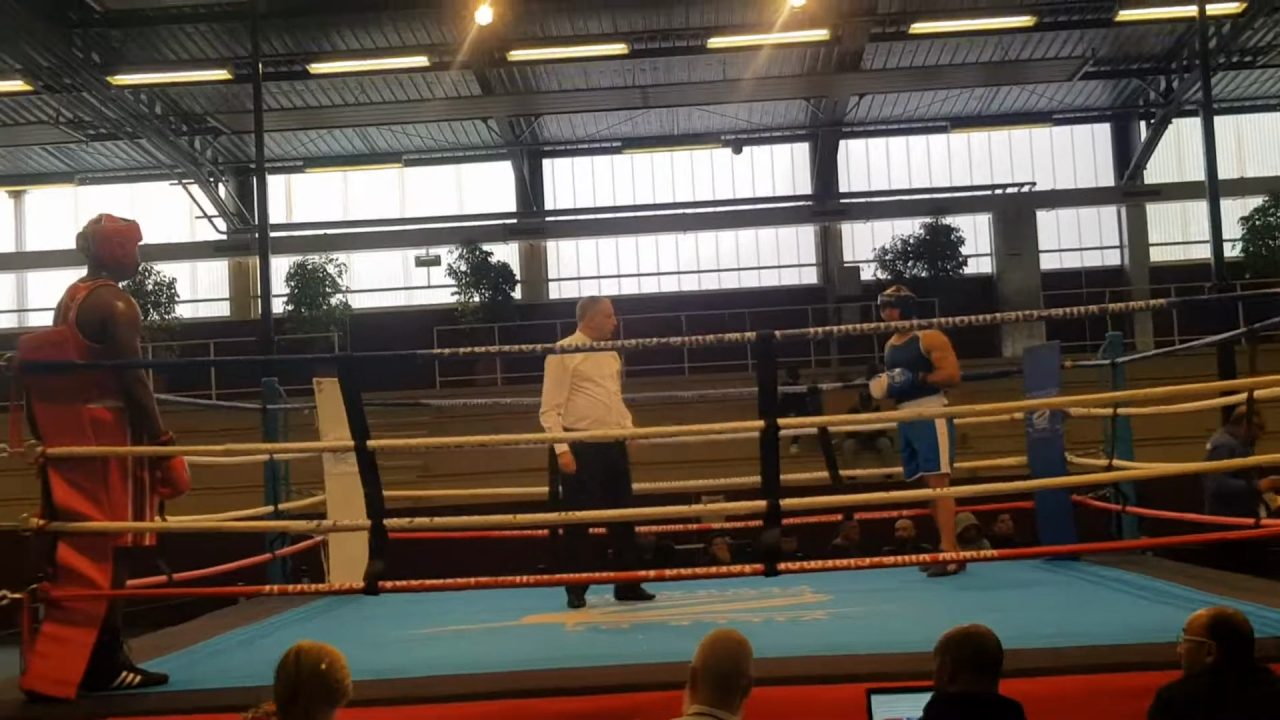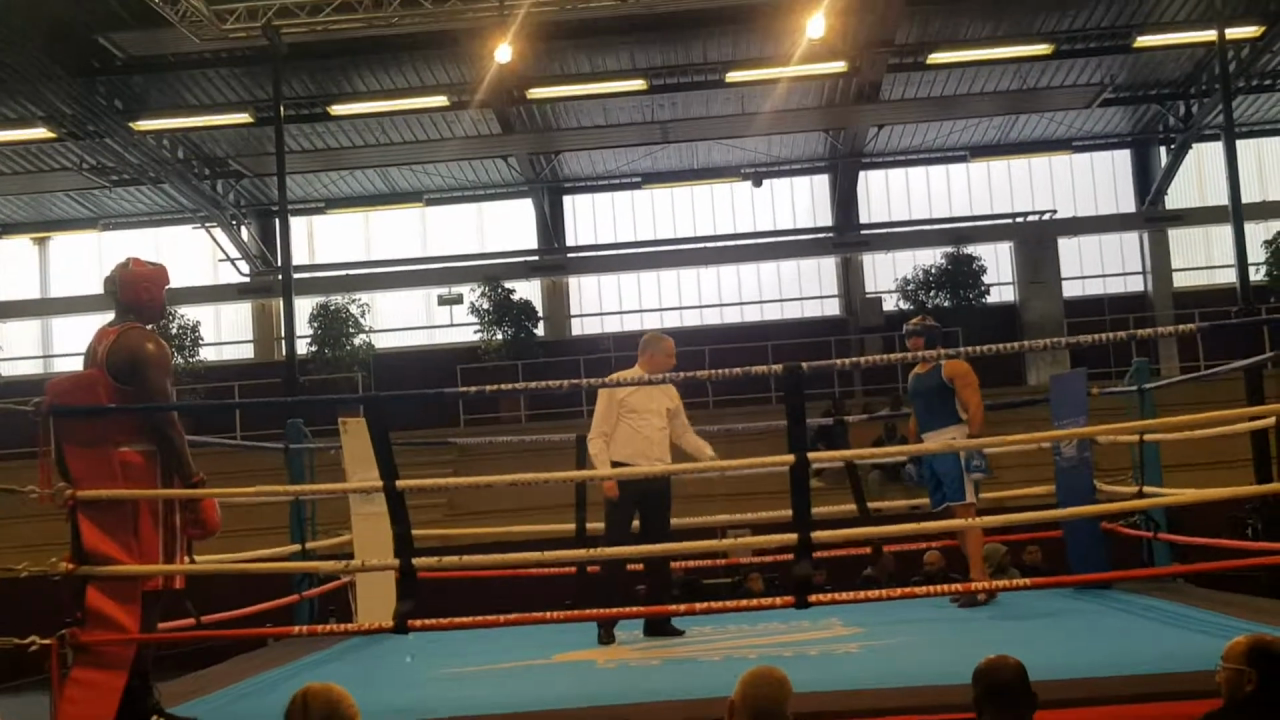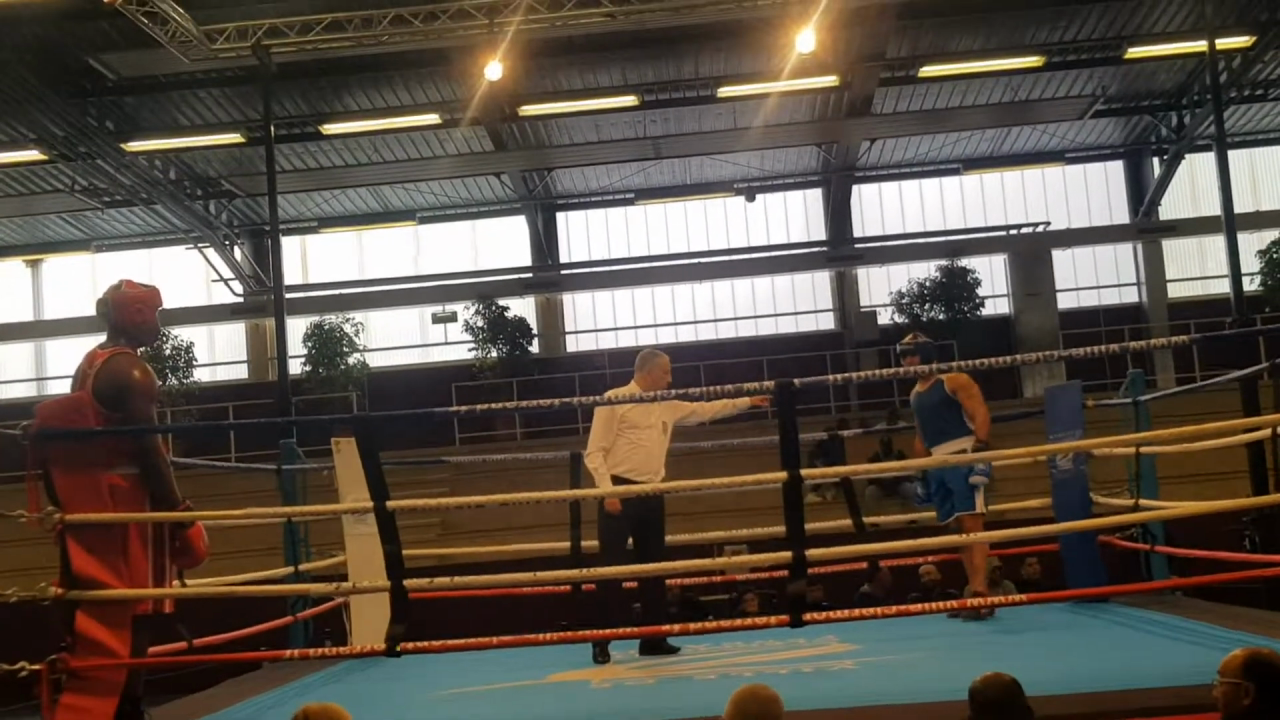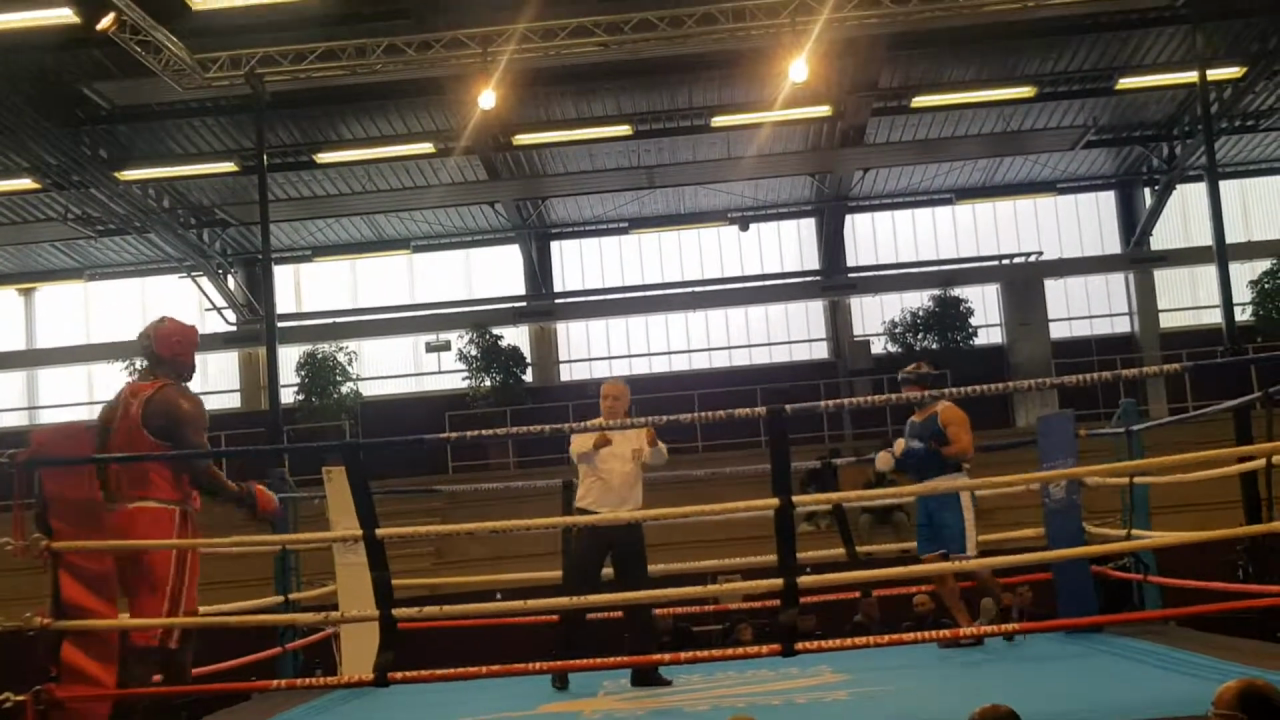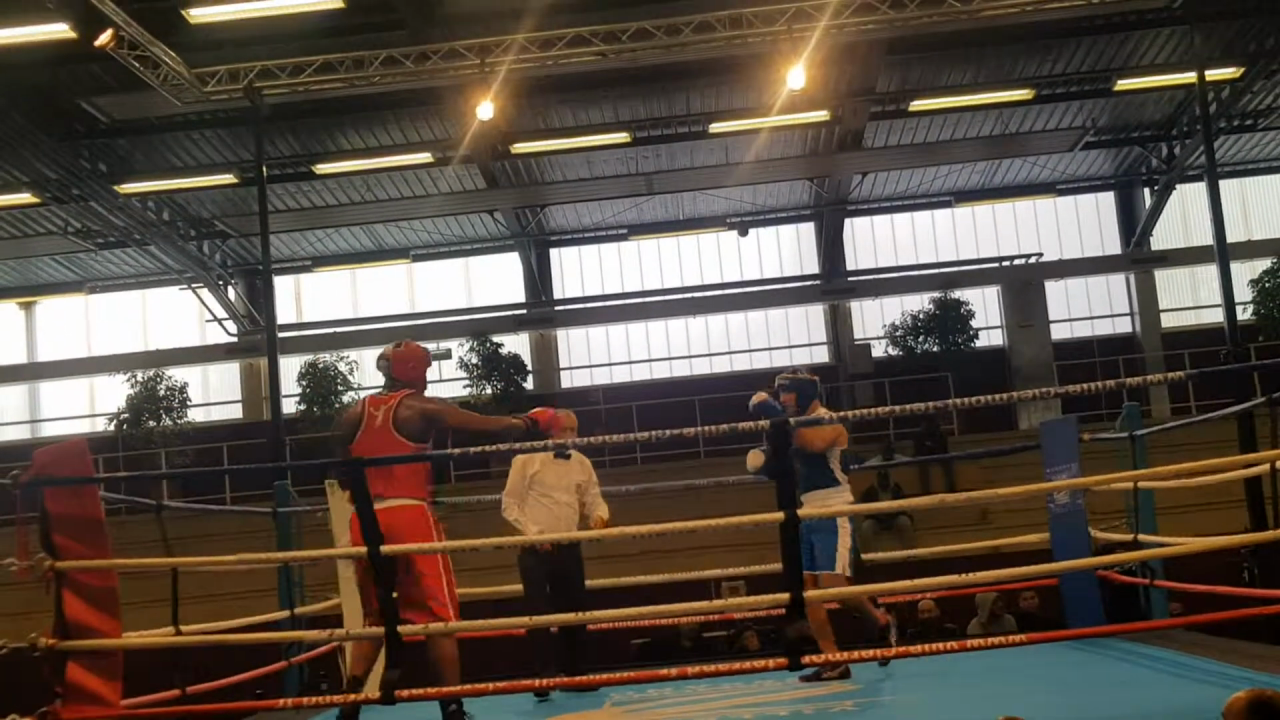
dt=1s
person 1, frame 1
left shoulder: (69, 298)
right shoulder: (115, 304)
left elbow: (72, 375)
right elbow: (133, 381)
right wrist: (164, 447)
left hip: (72, 440)
right hip: (108, 439)
left knee: (82, 549)
right knee: (105, 550)
left ankle: (100, 659)
right ankle: (99, 662)
person 1, frame 2
left shoulder: (97, 343)
right shoulder: (145, 346)
left elbow: (104, 416)
right elbow: (163, 421)
right wrist: (195, 485)
left hip: (105, 482)
right hip: (139, 478)
left knee: (115, 595)
right knee: (137, 595)
person 1, frame 3
left shoulder: (88, 366)
right shoulder: (130, 370)
right elbow: (149, 451)
right wrist: (182, 518)
left hip: (95, 506)
right hip: (129, 504)
left knee: (105, 621)
right knee: (129, 621)
person 1, frame 4
left shoulder: (118, 402)
right shoulder: (179, 400)
left elbow: (101, 474)
right elbow: (202, 475)
right wrist: (247, 496)
left hip: (125, 522)
right hip: (163, 525)
left knee: (162, 637)
right knee: (154, 642)
person 1, frame 5
left shoulder: (354, 413)
right shoulder: (422, 408)
right elbow: (488, 426)
right wrist: (530, 423)
left hip: (365, 523)
right hip: (409, 519)
left knee: (376, 623)
right knee: (439, 621)
person 2, frame 1
left shoulder: (610, 354)
right shoulder: (563, 353)
right elbow: (550, 409)
left wrist: (628, 426)
right wrist: (562, 449)
left hip: (613, 443)
right hip: (580, 445)
left knee: (622, 512)
right knee: (578, 518)
left ankle: (627, 584)
right ankle: (576, 590)
person 2, frame 2
left shoulder: (669, 392)
right shoulder: (617, 384)
left elbow: (683, 433)
right elbow: (598, 436)
left wrist: (710, 457)
right wrist: (606, 475)
left hip: (658, 478)
right hip: (624, 476)
right knee: (615, 548)
left ankle: (657, 620)
right ankle: (606, 624)
person 2, frame 3
left shoulder: (667, 406)
right shoulder: (613, 400)
left elbow: (704, 410)
right elbow: (594, 452)
left wrist: (746, 402)
right wrist: (607, 491)
left hip: (651, 494)
right hip: (620, 491)
left knee: (653, 565)
right knee: (611, 566)
left ankle: (653, 638)
right ankle: (601, 642)
person 2, frame 4
left shoulder: (639, 432)
right shoulder: (585, 430)
left elbow: (658, 458)
right elbow: (579, 454)
left wrist: (653, 443)
right wrist: (595, 445)
left hip: (627, 524)
right hip: (591, 522)
right knee: (577, 594)
left ankle: (644, 669)
person 2, frame 5
left shoulder: (582, 463)
right shoulder: (527, 460)
left elbow: (593, 499)
right elbow: (509, 504)
left wrist: (599, 516)
right wrist: (533, 533)
left hip: (569, 547)
right hip: (536, 548)
left knee: (575, 610)
right knee: (539, 611)
left ankle: (573, 674)
right ankle: (544, 675)
person 3, frame 1
left shoulder: (930, 337)
right shoulder: (890, 345)
left elbow: (953, 374)
left wrist: (914, 379)
right wrist: (884, 387)
left hip: (930, 416)
right hip: (905, 419)
left knee: (938, 481)
right knee: (927, 485)
left ankle: (950, 553)
right ankle: (949, 550)
person 3, frame 2
left shoulder: (953, 367)
right shoulder: (914, 375)
left elbow: (975, 407)
left wrist: (974, 446)
right hip: (929, 451)
left knee: (964, 511)
right knee: (954, 515)
left ankle: (979, 581)
right ankle: (980, 579)
person 3, frame 3
left shoulder: (955, 380)
right shoulder: (916, 393)
left elbow: (981, 415)
left wrist: (980, 454)
right wrist: (921, 475)
left hip: (964, 458)
right hip: (938, 465)
left knee: (971, 524)
right knee: (958, 529)
left ankle: (980, 594)
right ankle: (980, 596)
person 3, frame 4
left shoulder: (949, 412)
right shoulder: (912, 422)
left elbow: (966, 452)
left wrist: (928, 451)
right wrist: (897, 461)
left hip: (953, 494)
right hip: (925, 498)
left knee: (964, 560)
right knee: (934, 566)
right ankle: (967, 628)
person 3, frame 5
left shoulder: (828, 422)
right shoulder: (799, 426)
left elbow: (813, 445)
left wrist: (779, 417)
left hip: (832, 511)
right hip: (808, 514)
left knee: (833, 586)
right knee: (805, 586)
left ankle: (879, 620)
right ankle: (834, 661)
